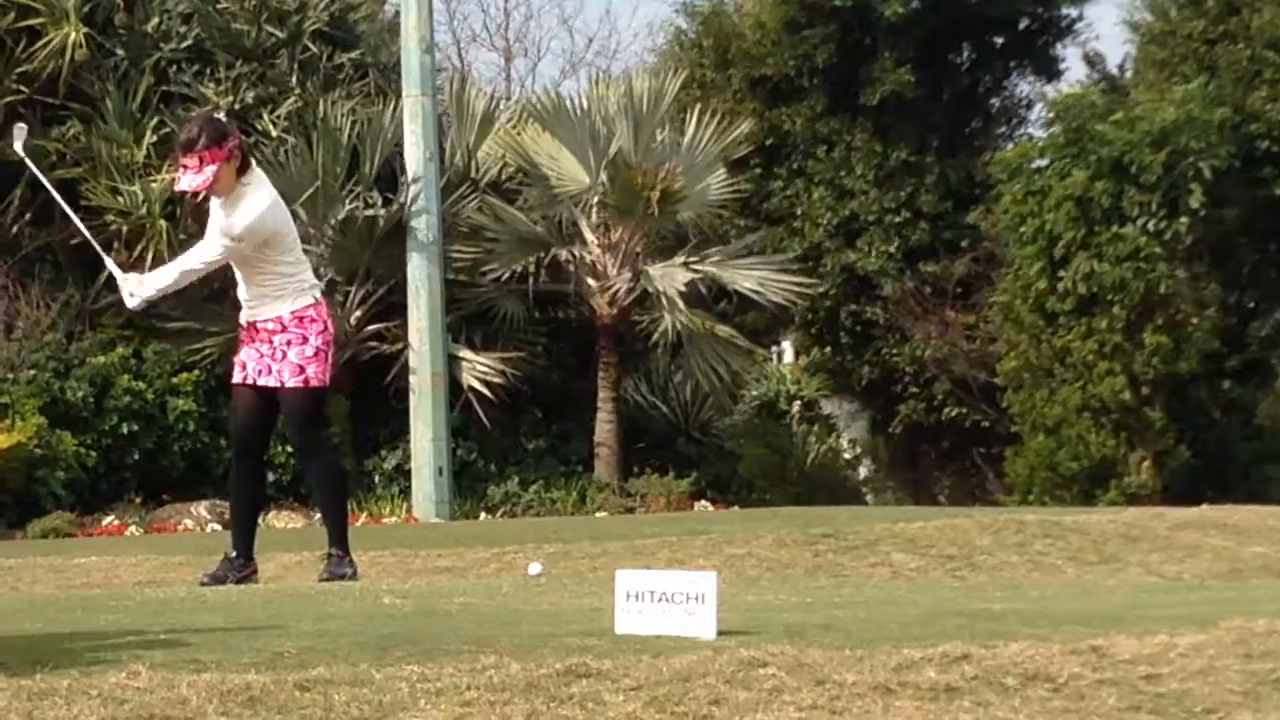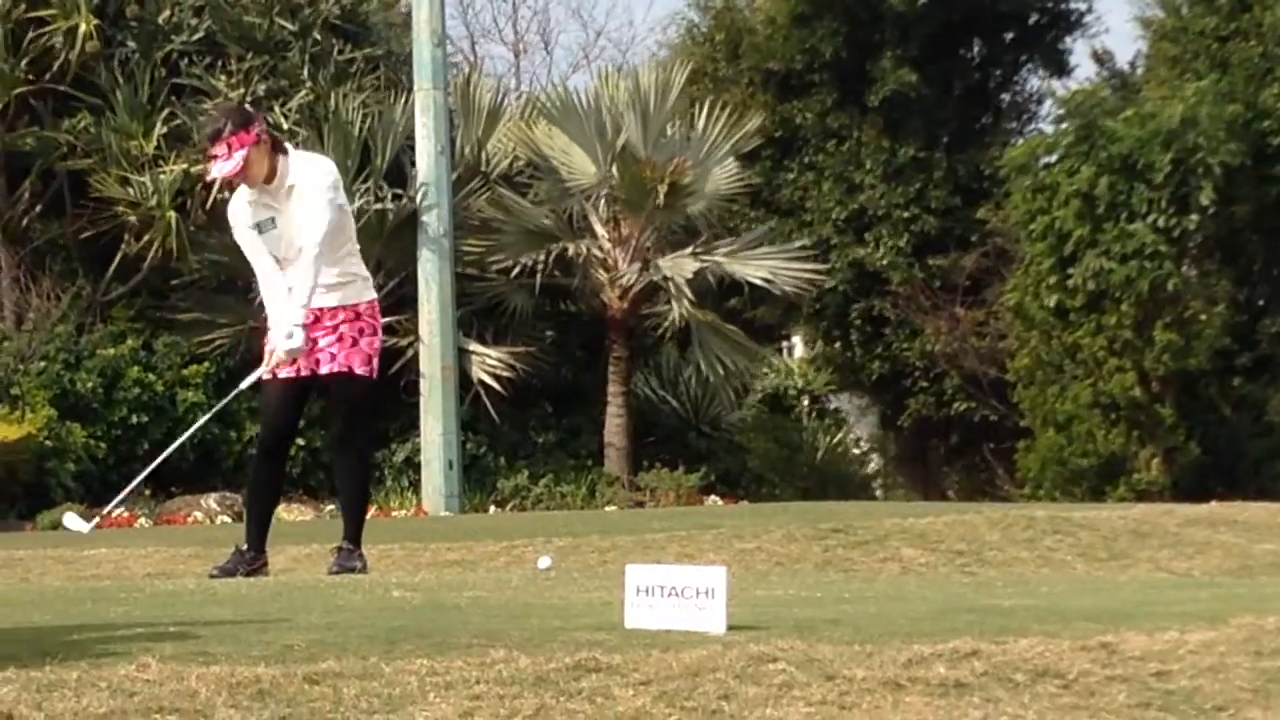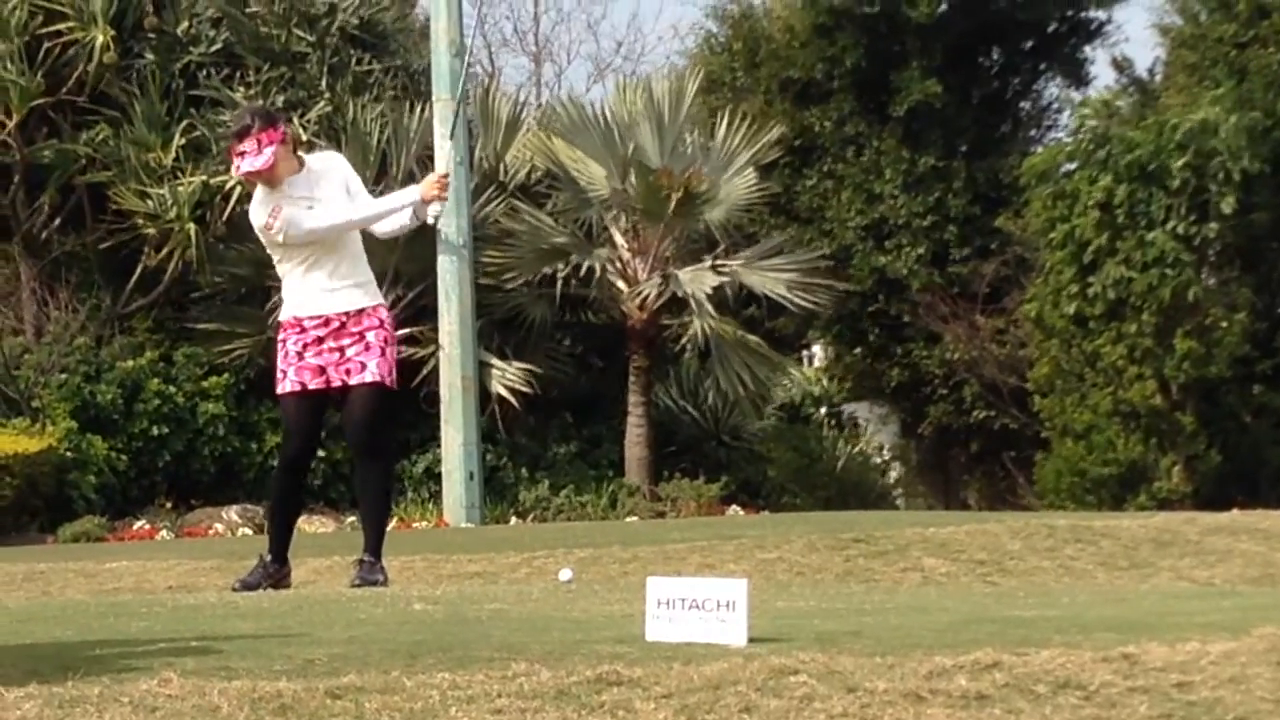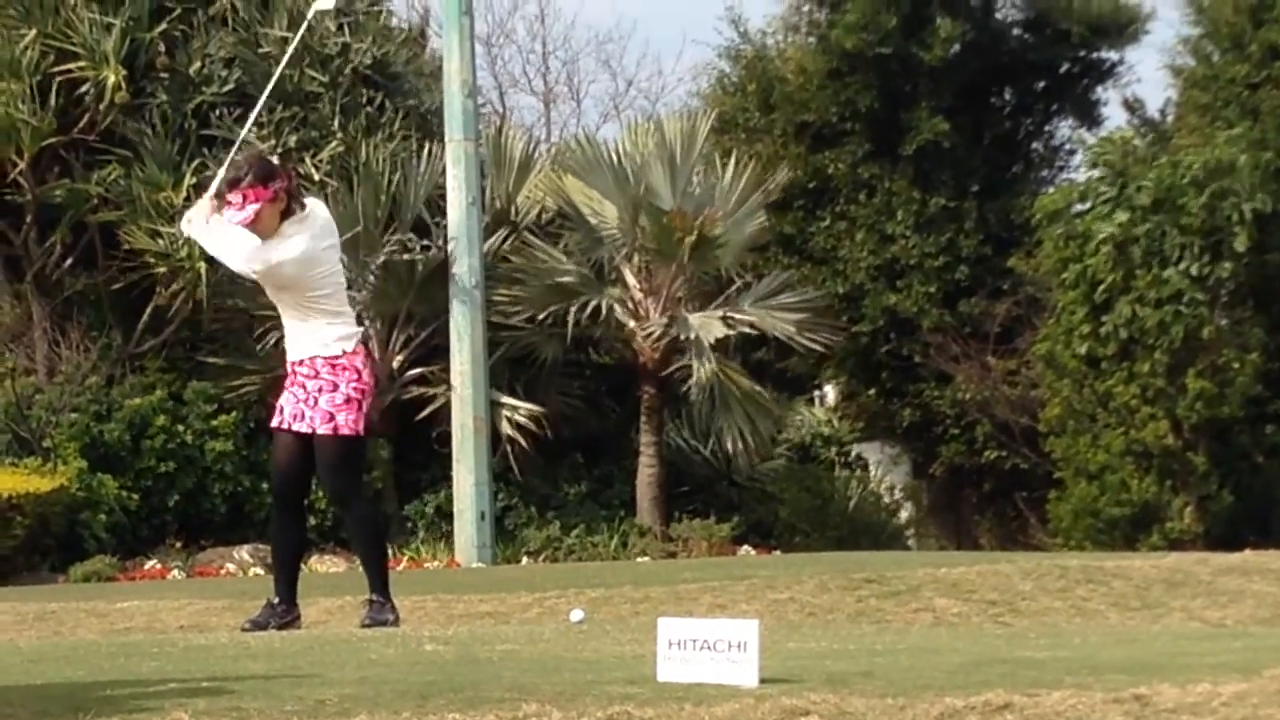
dt=0.7s
person 1, frame 1
left shoulder: (254, 211)
right shoulder: (224, 190)
left elbow: (198, 262)
right elbow: (205, 254)
left wrist: (141, 289)
right wrist: (148, 283)
left hip: (297, 325)
right hip: (256, 328)
left knee: (307, 439)
right knee: (245, 443)
left ankle: (339, 553)
right ankle: (241, 556)
person 1, frame 2
left shoulder: (317, 172)
right shoulder: (240, 209)
left elbow: (312, 254)
right elbow: (269, 275)
left wrist: (294, 328)
right wrist: (280, 331)
left hip: (351, 312)
right hip: (290, 322)
left knee: (347, 433)
right knee: (273, 437)
left ankle: (351, 546)
right ankle: (253, 549)
person 1, frame 3
left shoulder: (331, 165)
right shoulder: (266, 211)
left elbow: (379, 223)
right elbow: (345, 220)
left wrist: (422, 206)
right wrist: (413, 195)
left hip: (365, 321)
right hip: (305, 333)
left knee: (367, 442)
right knee: (296, 450)
left ankle: (371, 558)
right ankle: (275, 560)
person 1, frame 4
left shoulder: (274, 258)
right shoulder: (314, 210)
left elbow: (220, 241)
left wrist: (197, 222)
left hip: (335, 370)
right hip: (306, 370)
left knee: (343, 487)
right knee: (284, 488)
left ankle: (381, 599)
right ankle: (283, 602)
